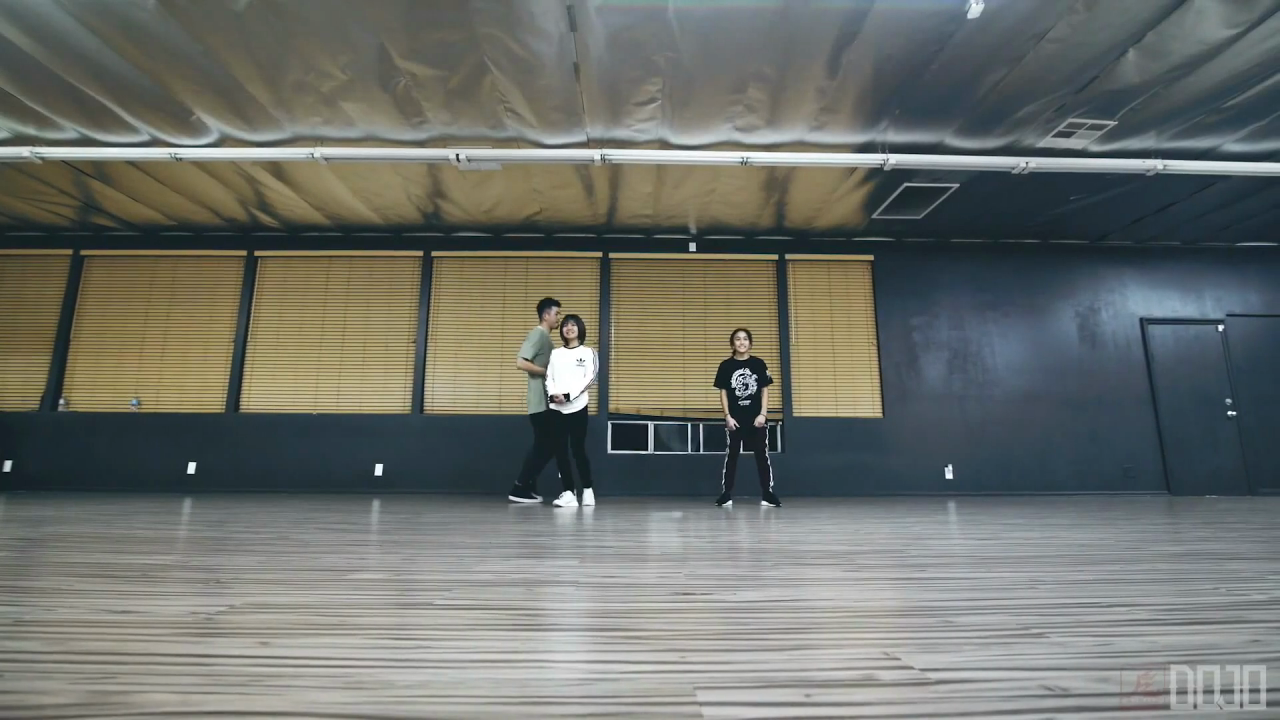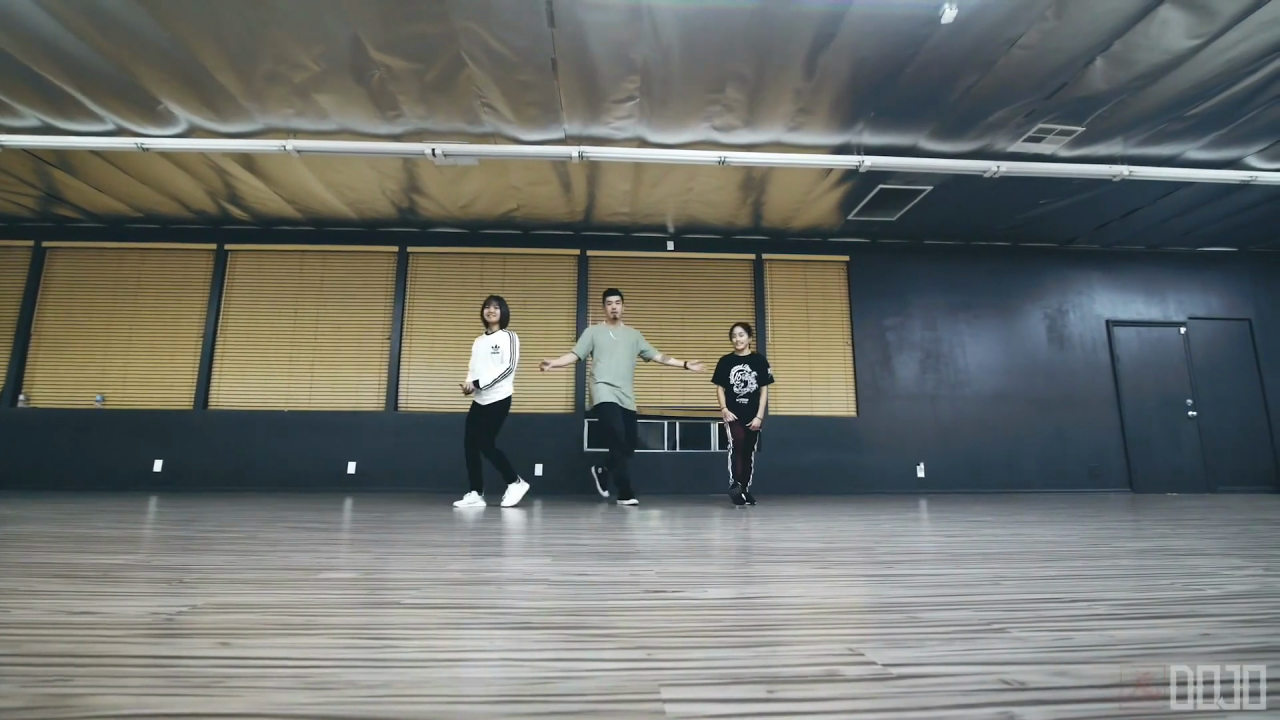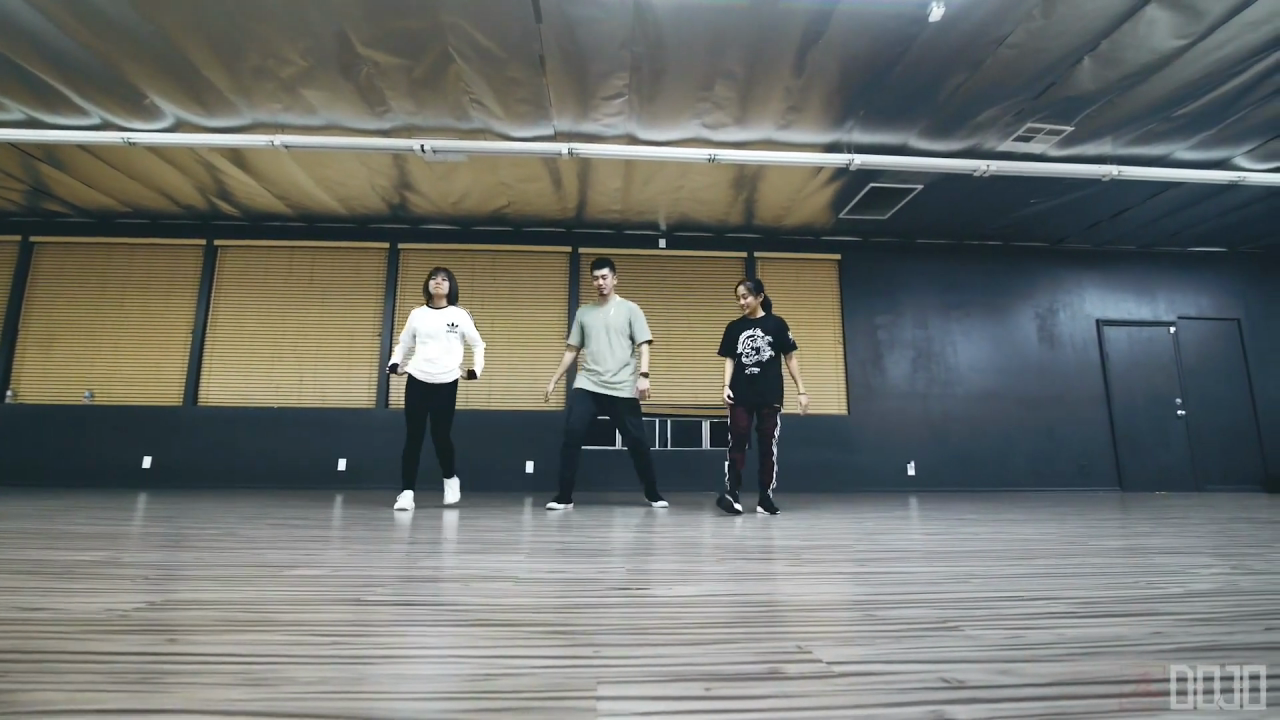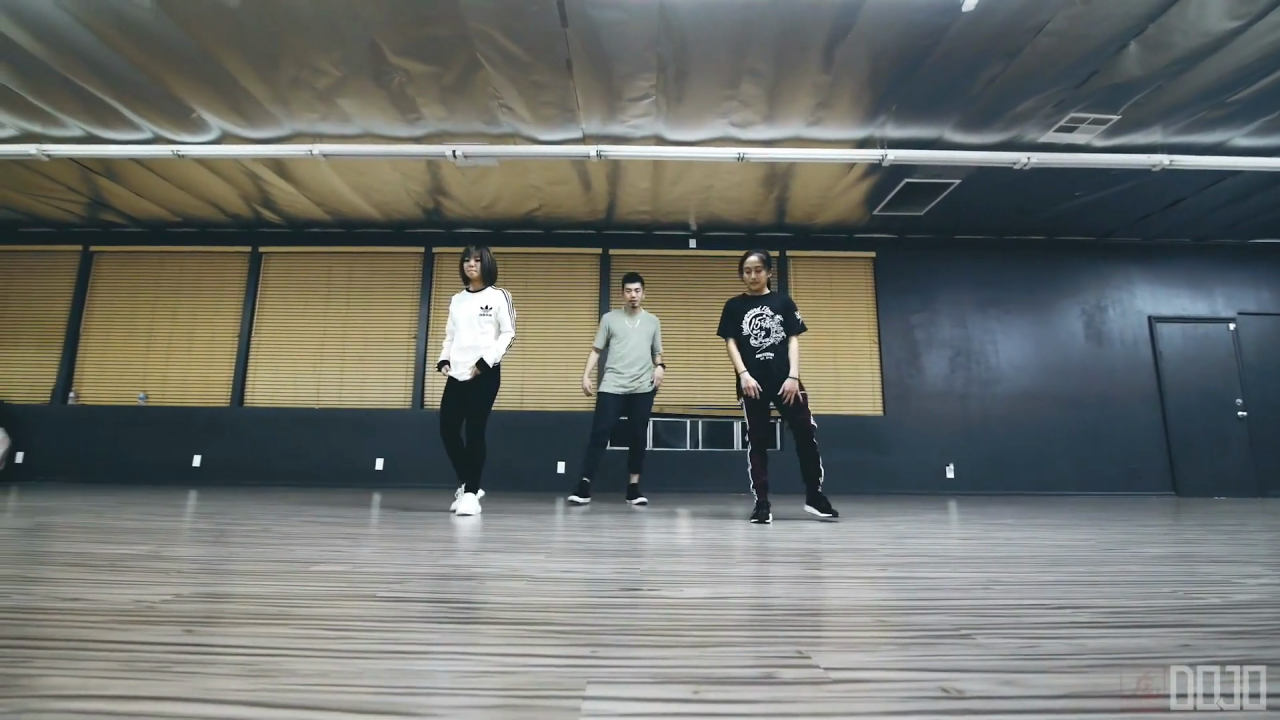
dt=1s
person 1, frame 1
left shoulder: (588, 353)
right shoulder: (555, 353)
left elbow: (590, 378)
right elbow: (549, 378)
left wrist: (568, 396)
right wrist: (552, 394)
left hip: (578, 407)
right hip: (557, 408)
left knee: (578, 449)
right knee: (560, 451)
left ankle: (587, 489)
right ankle: (569, 492)
person 1, frame 2
left shoulder: (508, 337)
right shoulder: (478, 341)
left elbow: (508, 368)
right elbow: (473, 369)
left wrist: (478, 384)
right wrist: (469, 384)
left hip: (499, 399)
right hip: (479, 401)
left knee: (487, 446)
right knee: (471, 444)
left ankle: (515, 483)
right ankle: (476, 493)
person 1, frame 3
left shoulder: (460, 315)
right shoulder: (417, 314)
left elbow: (478, 344)
right elbow: (403, 344)
left wrist: (475, 371)
right wrist: (394, 365)
left hip: (447, 383)
right hip: (417, 381)
left knee: (440, 436)
right knee: (413, 436)
left ankle: (450, 478)
right ankle: (407, 492)
person 1, frame 4
left shoulder: (499, 296)
right shoulder: (457, 300)
left elbow: (508, 334)
left wrist: (484, 363)
right wrist: (443, 361)
left hip: (485, 374)
right hip: (457, 375)
left knee: (474, 432)
right knee: (447, 429)
left ankle: (471, 494)
right ankle: (468, 485)
person 2, frame 1
left shoulder: (543, 337)
right shoulder: (538, 335)
right elbow: (520, 363)
right wrist: (547, 372)
left hip: (545, 401)
right hip: (542, 402)
left knee: (544, 444)
right knee: (544, 445)
left ankle: (525, 485)
right ankle: (520, 488)
person 2, frame 2
left shoulder: (633, 335)
right shoulder: (593, 332)
left elbow: (655, 355)
right elbow: (575, 355)
left wrist: (685, 364)
right wrist: (552, 363)
left hip: (626, 397)
right hip: (604, 393)
left knee: (628, 444)
right knee: (618, 441)
left ankle: (602, 472)
right ankle: (625, 492)
person 2, frame 3
left shoulder: (630, 309)
right shoulder: (583, 313)
left elbow: (644, 344)
right elbow: (572, 349)
left wrist: (643, 375)
right wrist: (554, 380)
left hip: (623, 388)
right hip: (588, 385)
left knee: (637, 441)
right knee: (572, 435)
left ankle: (652, 492)
right ankle: (564, 495)
person 2, frame 4
left shoulder: (653, 321)
right shoulder: (609, 319)
left elbow: (657, 352)
right elbow: (596, 350)
left wrist: (659, 366)
right wrist: (586, 375)
left hip: (643, 389)
right hip: (612, 386)
left knee: (638, 438)
right knee: (599, 434)
left ankle: (633, 488)
right ankle: (584, 485)
person 3, frame 1
left shoulder: (758, 364)
right shoulder: (726, 365)
left elbow: (765, 390)
right elbow: (723, 392)
left wrist: (763, 414)
right wrist: (728, 416)
left hip: (756, 416)
right hip: (735, 417)
left knee: (761, 454)
right knee: (732, 454)
left ankle: (767, 493)
right ankle: (726, 494)
person 3, frame 2
left shoulder: (759, 361)
right shoulder: (726, 361)
left elbow: (764, 390)
right elbow: (720, 388)
left wrist: (759, 416)
right wrist: (724, 409)
left hip: (752, 415)
right hip: (733, 414)
left knee: (749, 453)
right knee: (735, 445)
left ankle: (744, 490)
right ankle: (736, 486)
person 3, frame 3
left shoulder: (777, 324)
right shoulder: (734, 327)
left elbow: (789, 358)
right elbow: (729, 360)
left wrist: (801, 390)
right wrist: (726, 386)
left hip: (770, 393)
right hip: (741, 393)
left knee: (768, 444)
right knee: (738, 437)
left ankle: (766, 498)
right ankle: (732, 491)
person 3, frame 4
left shoulder: (783, 302)
right shoulder: (734, 306)
left elbow: (793, 339)
right elbow: (731, 343)
left wrist: (794, 375)
right wrist: (743, 374)
left hip: (784, 379)
right hip: (753, 382)
left knee: (806, 432)
right knee: (758, 441)
left ankle: (815, 495)
right ankle: (761, 503)
